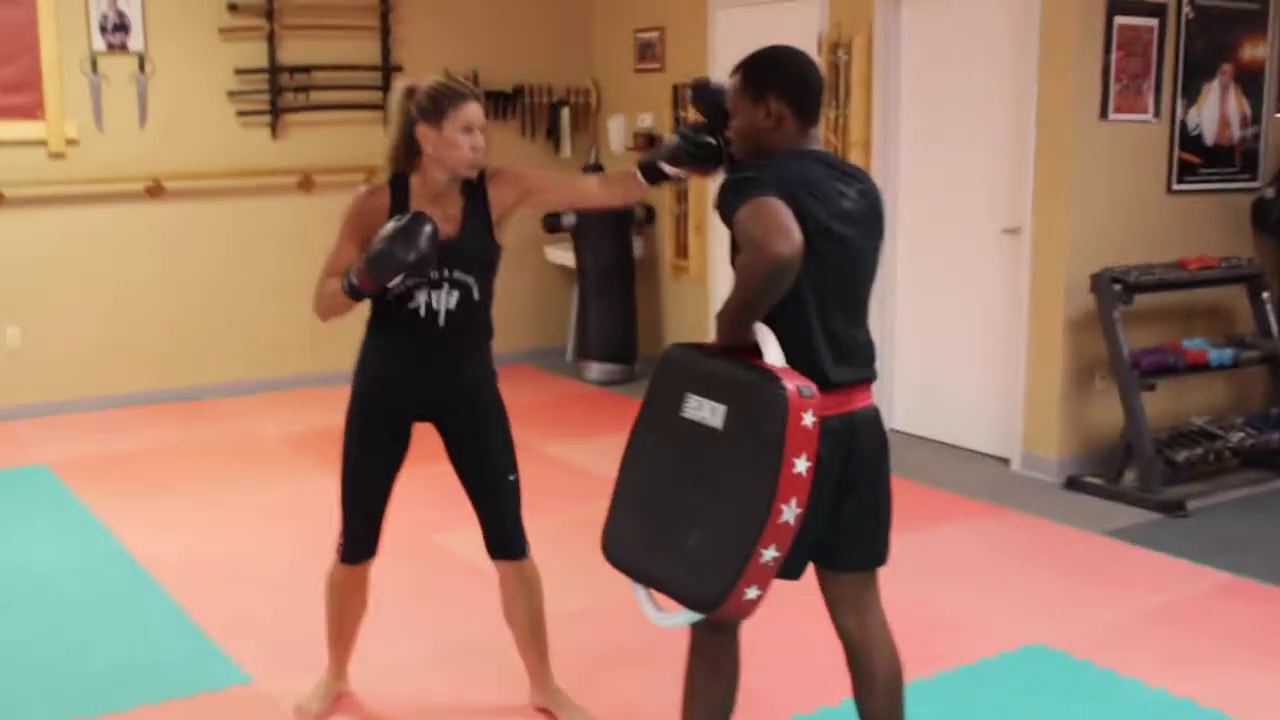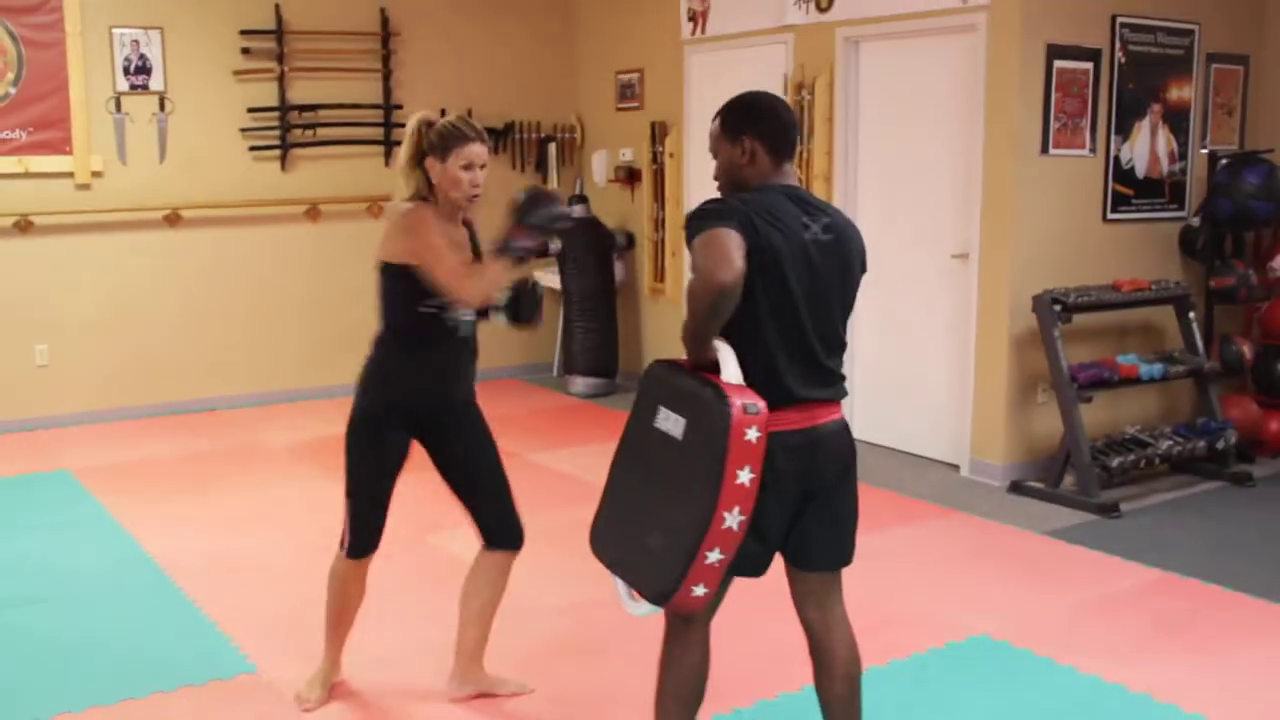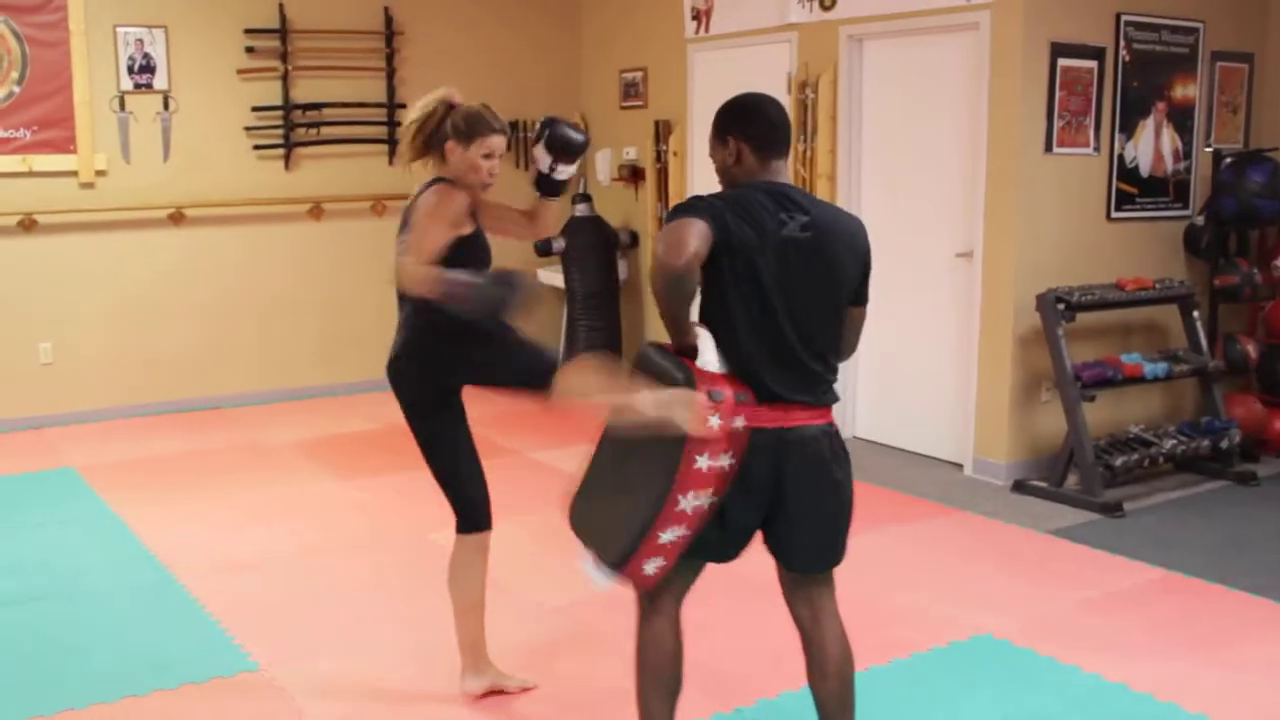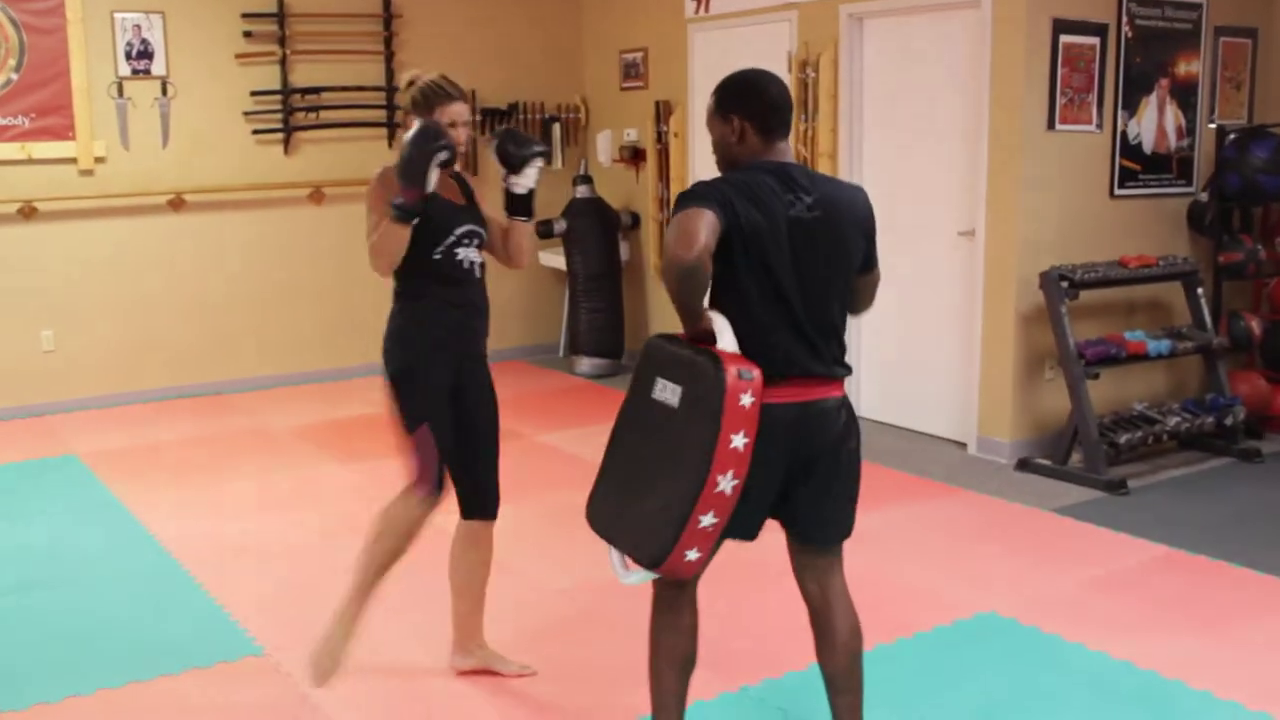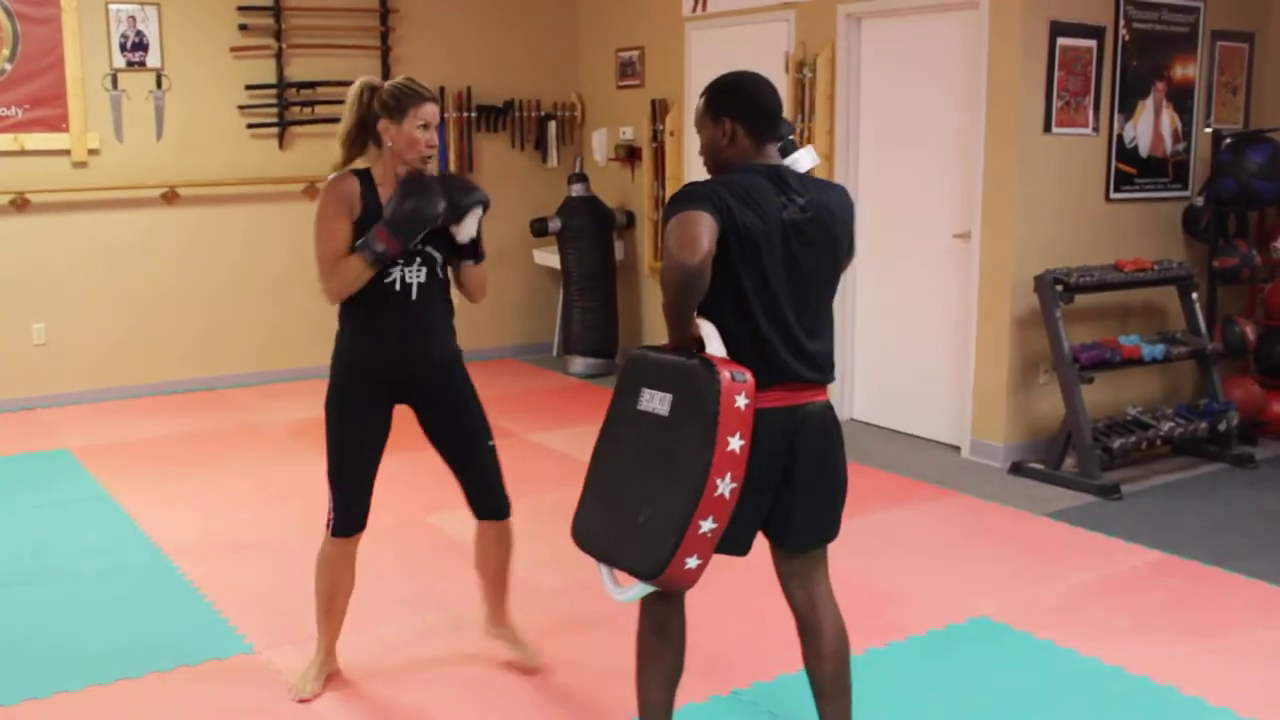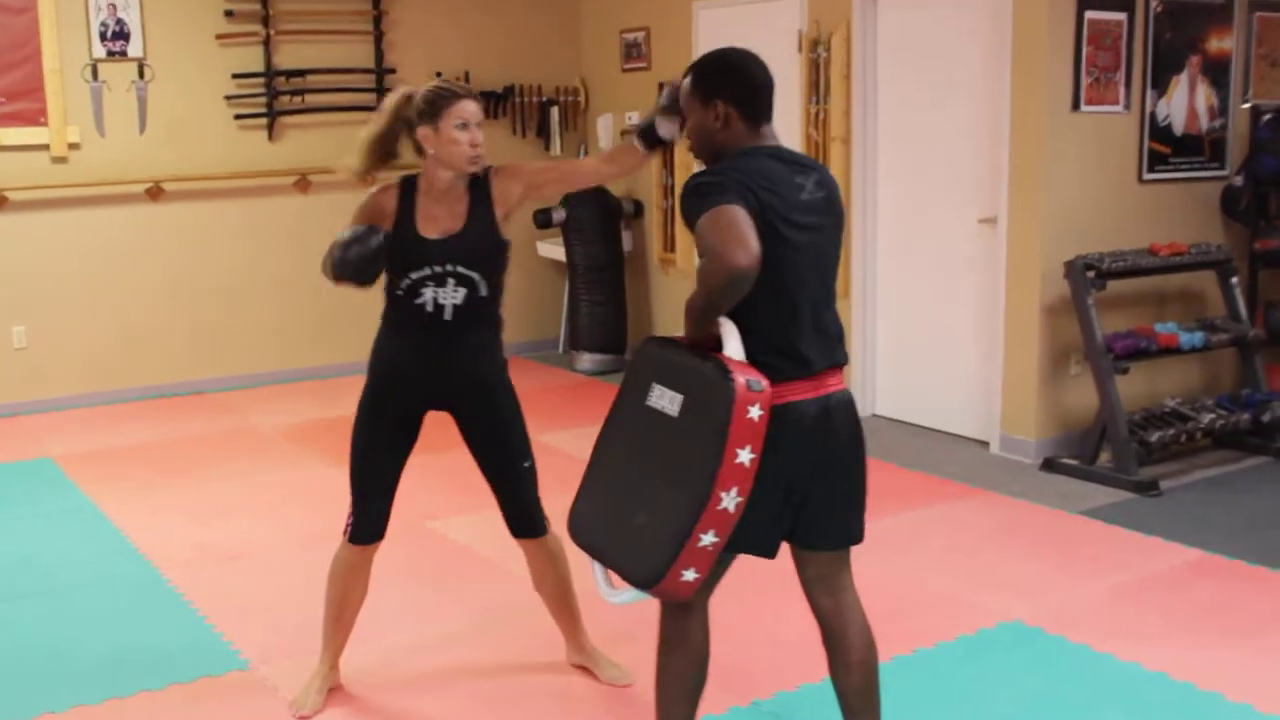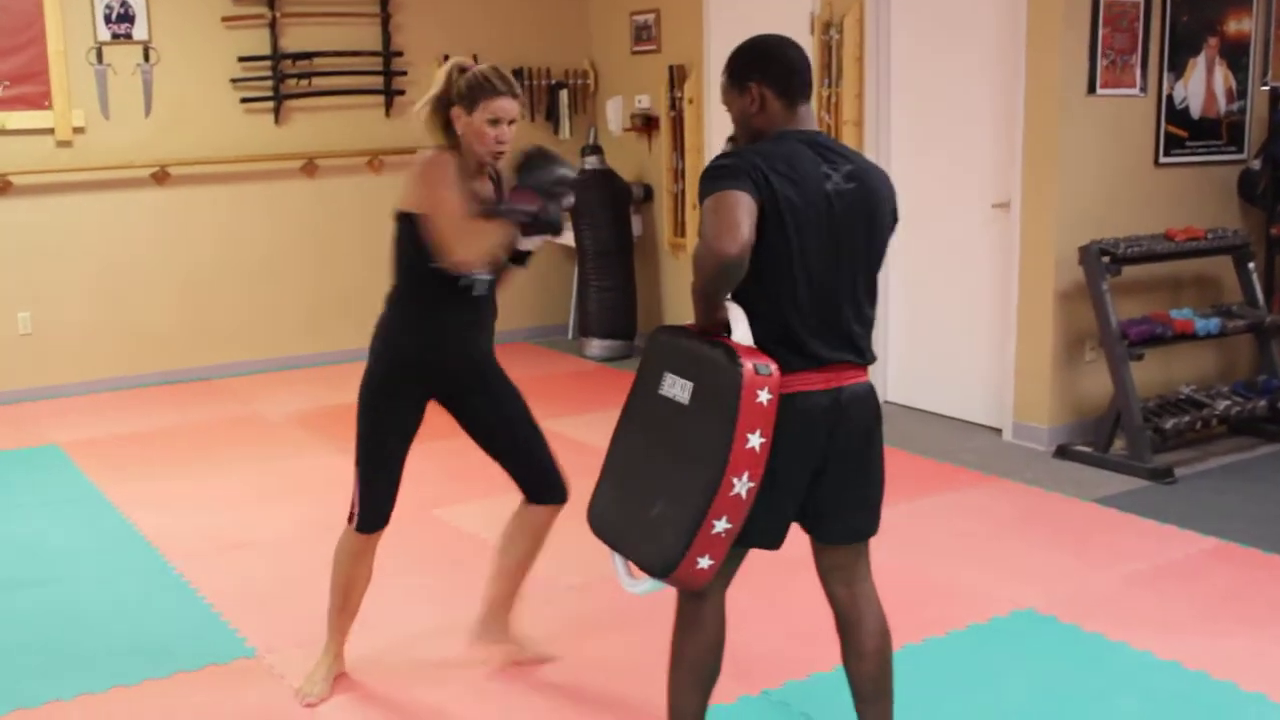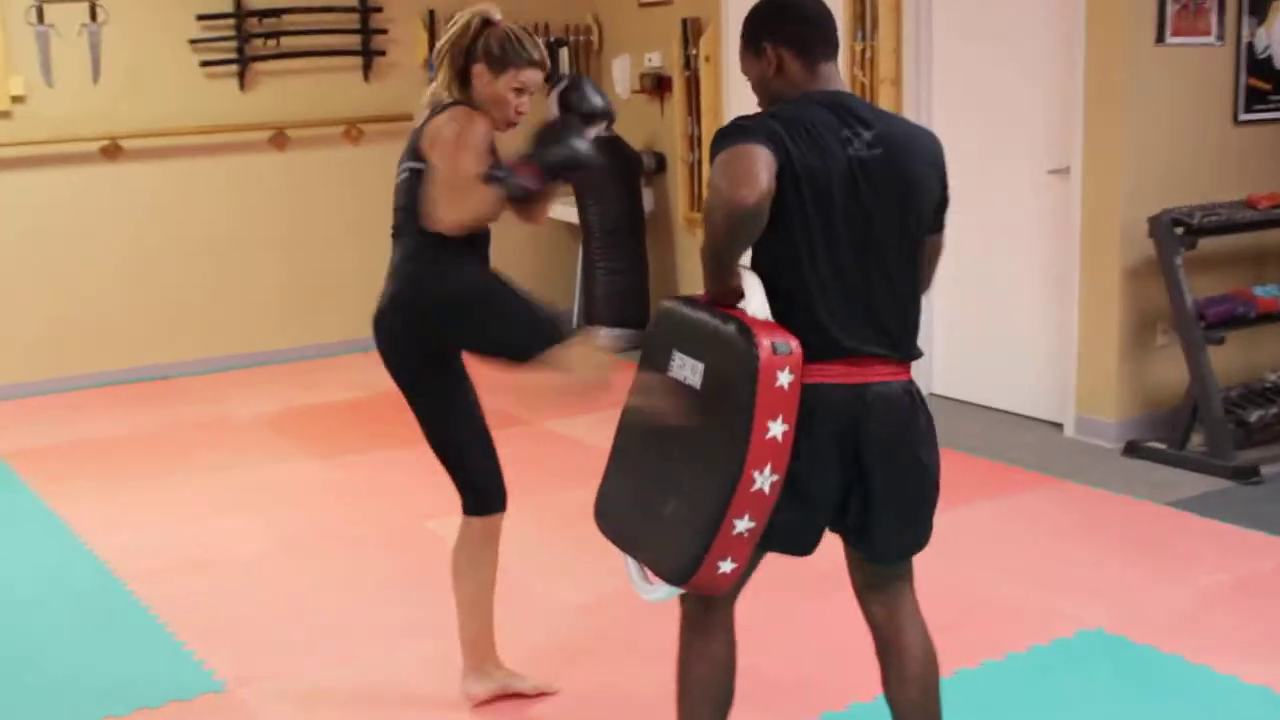
dt=0.3s
person 1, frame 1
left shoulder: (756, 184)
right shoulder: (863, 190)
left elbow: (778, 248)
left wrist: (731, 324)
right hip: (857, 421)
right knee: (859, 610)
person 1, frame 2
left shoulder: (728, 216)
right shoulder: (845, 232)
left elbow: (720, 275)
left wrist: (696, 345)
right hip: (826, 436)
left knee: (689, 609)
right knee: (824, 609)
person 1, frame 3
left shoulder: (710, 213)
right shoulder: (847, 231)
left elbow: (675, 260)
right elbow: (845, 342)
left wrist: (681, 333)
right hip: (812, 438)
left knee: (661, 594)
right knee: (816, 607)
person 1, frame 4
left shoulder: (715, 197)
right shoulder: (851, 203)
left elbow: (685, 255)
left wrist: (693, 319)
right hip: (825, 413)
left knee: (675, 573)
right knee: (825, 581)
person 1, frame 5
left shoulder: (706, 200)
right shoulder: (835, 202)
left elbow: (688, 258)
left wrist: (679, 325)
right hip: (810, 419)
left knee: (664, 581)
right knee: (810, 587)
person 1, frame 6
left shoulder: (719, 185)
right shoulder: (819, 182)
left elbow: (737, 260)
left wrist: (696, 319)
right hip: (830, 409)
left knee: (685, 589)
right knee: (834, 593)
person 1, frame 7
left shoulder: (741, 168)
right shoulder: (874, 181)
left elbow: (728, 246)
left wrist: (705, 306)
left hip: (767, 405)
right hip: (851, 400)
left knee: (703, 580)
right knee: (851, 583)
person 1, frame 8
left shoulder: (759, 134)
right shoulder: (921, 148)
left elbow: (741, 197)
left wrist: (719, 276)
left hip: (788, 399)
right hip: (889, 398)
left knee: (708, 590)
right knee: (892, 600)
person 2, frame 1
left shoulder: (499, 191)
right shoulder: (377, 202)
left elbow: (604, 190)
right elbow: (324, 304)
left wrist: (671, 159)
right wrist: (367, 275)
left hip: (466, 384)
right hip: (386, 385)
left knee: (509, 545)
right knee: (357, 548)
person 2, frame 2
left shoulder: (459, 228)
right shoulder: (418, 221)
right elbow: (467, 289)
left wrist: (510, 288)
right wrist: (523, 244)
left hip: (448, 401)
right hip: (390, 399)
left knee: (504, 535)
right knee: (359, 545)
left ankle: (468, 672)
right ankle: (327, 668)
person 2, frame 3
left shoulder: (463, 201)
right shoulder: (443, 198)
left elbow: (534, 228)
right elbow: (409, 270)
left wrist: (554, 175)
right wrist: (465, 290)
left hip: (419, 368)
right hip: (442, 347)
left knee: (474, 522)
right knee: (554, 373)
left ankle: (475, 667)
person 2, frame 4
left shoulder: (465, 184)
right shoulder: (393, 181)
left elbow: (518, 257)
right elbow: (382, 259)
left wrist: (521, 189)
right wrist: (414, 187)
left hip: (468, 351)
right hip: (420, 342)
left knee: (481, 506)
right knee: (428, 483)
left ankle: (468, 645)
right ankle: (344, 623)
person 2, frame 5
left shoulder: (437, 191)
right shoulder: (345, 190)
left elbow: (476, 291)
right elbow: (334, 286)
left wrist: (466, 235)
right wrist: (393, 233)
left hip: (436, 362)
right hip: (363, 368)
left knee: (493, 504)
right knee: (346, 522)
left ankle: (499, 621)
right ankle: (325, 655)
person 2, frame 6
left shoulder: (503, 186)
right shoulder: (390, 199)
left elbow: (601, 170)
right elbow: (340, 266)
left wrist: (660, 125)
right wrist: (345, 259)
left hip: (478, 374)
right hip: (397, 376)
left knee: (529, 523)
right knee: (363, 530)
left ankle: (578, 644)
right ankle: (326, 668)
person 2, frame 7
left shoulder: (489, 178)
right shoulder: (434, 166)
left elbow: (493, 262)
right elbow: (463, 254)
left wrist: (529, 228)
right wrist: (523, 204)
left hip: (469, 360)
right hip: (405, 358)
left knee: (546, 489)
right knee: (369, 517)
left ankle: (495, 623)
right ankle: (330, 656)
person 2, frame 8
left shoulder: (451, 123)
right shoulder: (464, 124)
left elbow: (525, 214)
right elbow: (449, 217)
left wrist: (566, 143)
right wrist: (536, 170)
left hip: (409, 322)
right hip: (441, 296)
left knee: (484, 500)
right knee: (566, 343)
left ankle: (483, 668)
